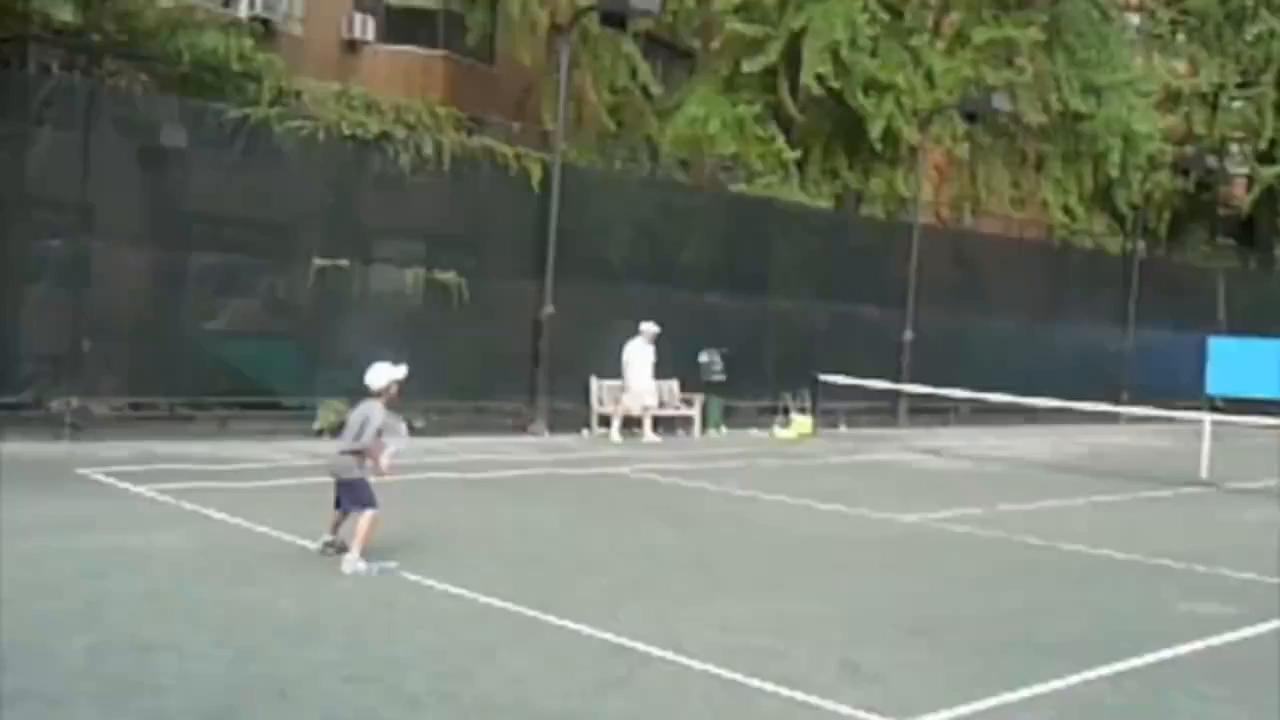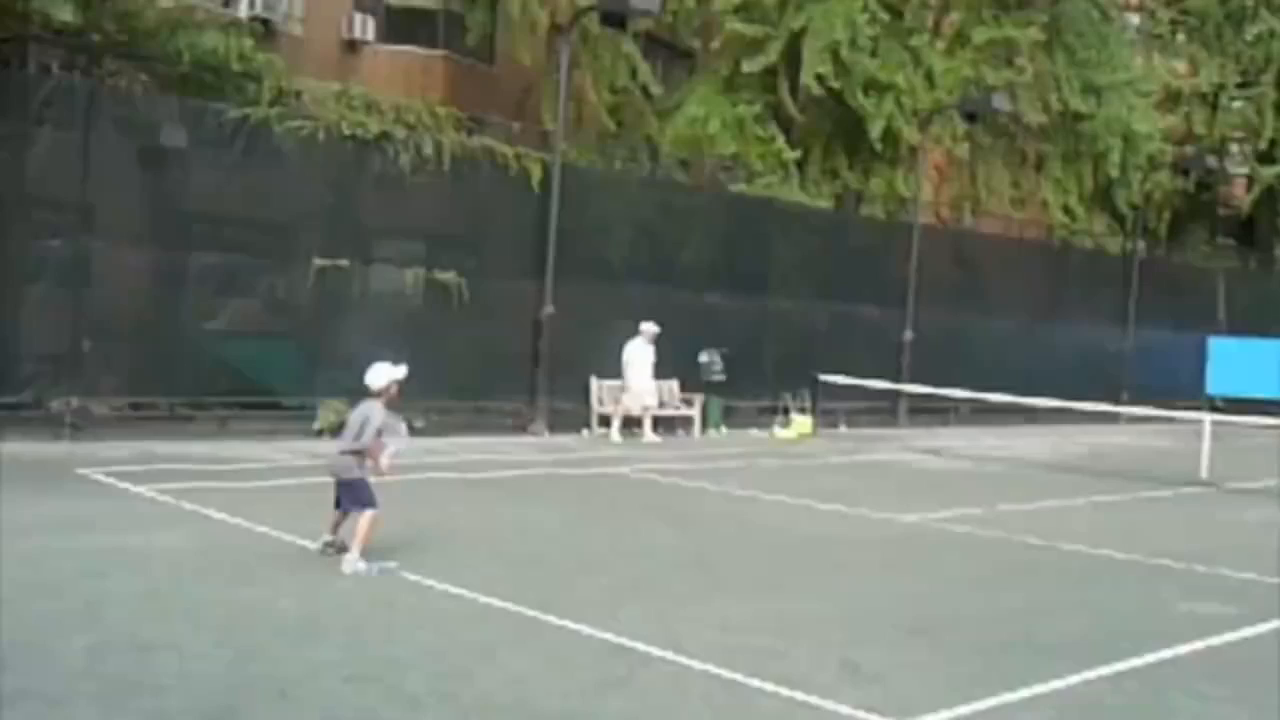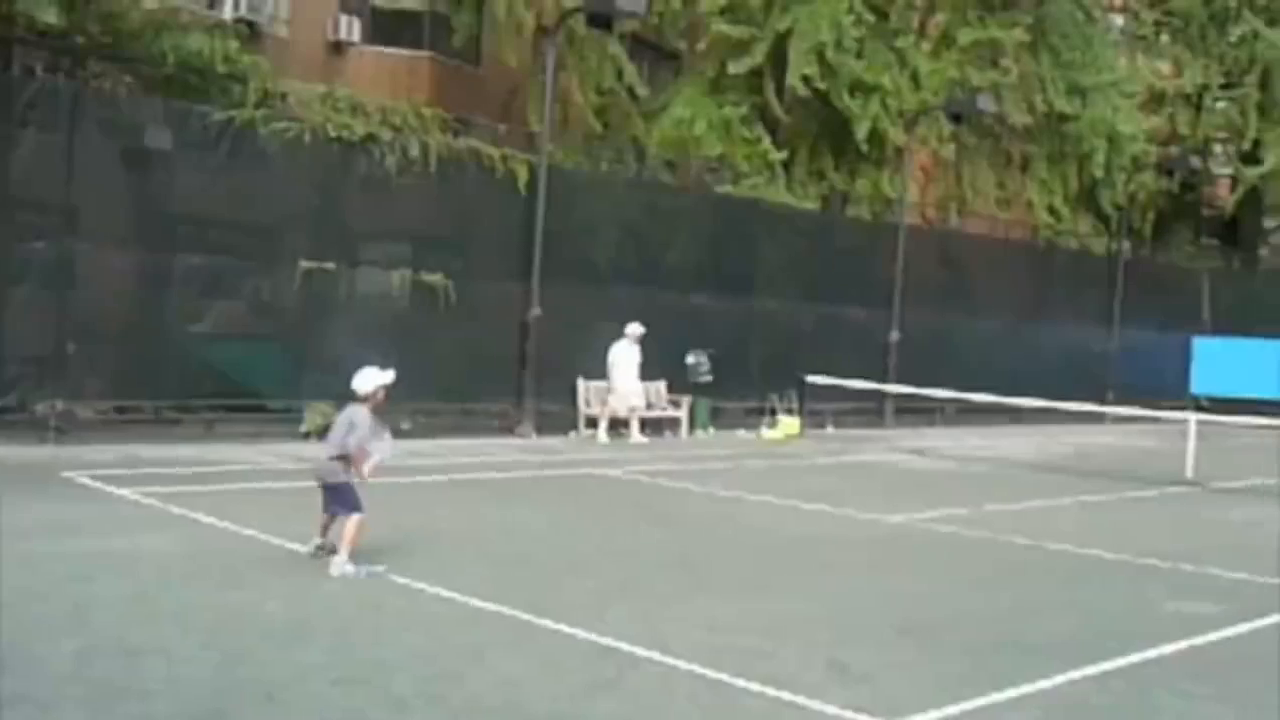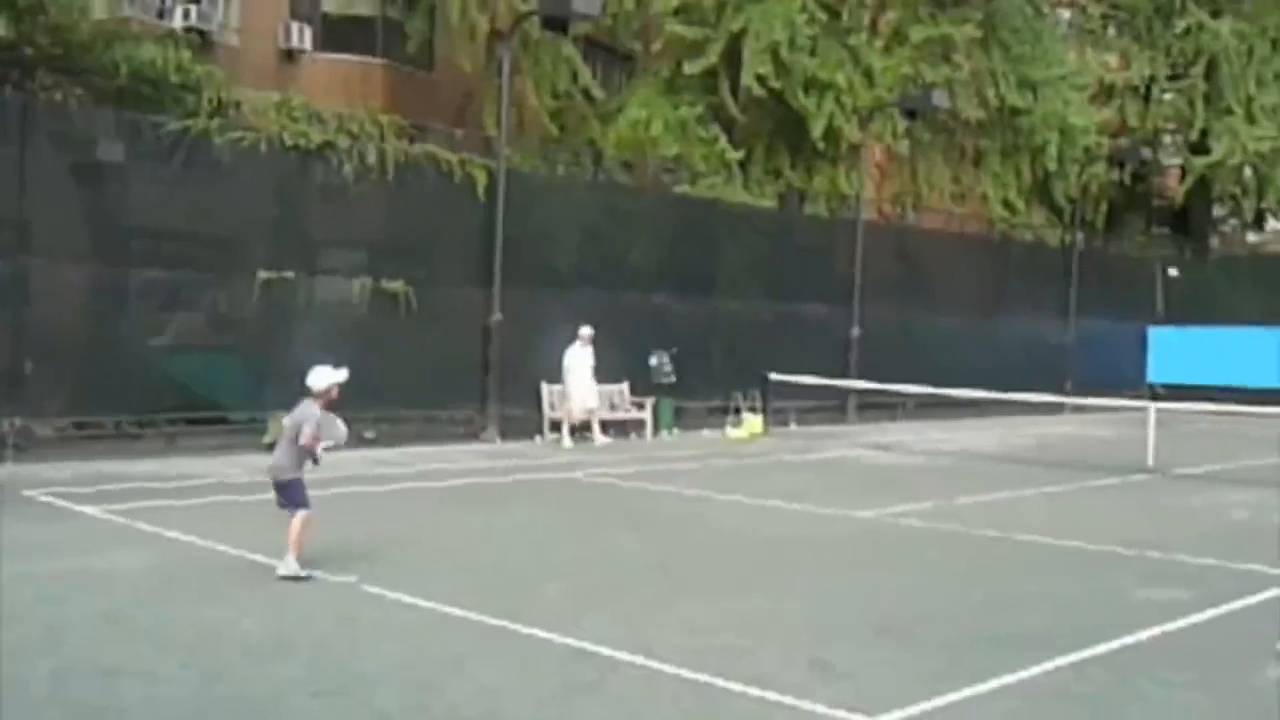
dt=0.2s
person 1, frame 1
left shoulder: (366, 406)
right shoulder: (378, 412)
right elbow: (367, 442)
left wrist: (377, 454)
right wrist: (378, 462)
left hip: (342, 463)
right hip: (350, 467)
left knee: (345, 506)
right knee: (369, 510)
left ankle: (329, 540)
right ankle: (353, 559)
person 1, frame 2
left shoulder: (366, 405)
right shoulder: (378, 412)
right elbow: (368, 442)
left wrist: (378, 453)
right wrist: (378, 461)
left hip: (342, 463)
right hip: (350, 467)
left knee: (345, 506)
right knee: (369, 510)
left ankle: (329, 540)
right ankle: (353, 559)
person 1, frame 3
left shoulder: (352, 410)
right shoulder: (364, 419)
right elbow: (351, 447)
left wrist: (363, 460)
right wrist: (361, 468)
left hip: (328, 467)
right hip: (335, 471)
left knee: (334, 510)
right knee: (355, 515)
left ankle: (320, 542)
right ankle: (342, 562)
person 1, frame 4
left shoulder: (306, 405)
right shoulder: (314, 414)
left elbow: (285, 424)
right elbow: (304, 441)
right wrist: (315, 450)
left hip: (287, 466)
right hip: (286, 469)
left knee: (301, 511)
right knee: (301, 511)
left ankle: (291, 560)
right ankle: (288, 564)
